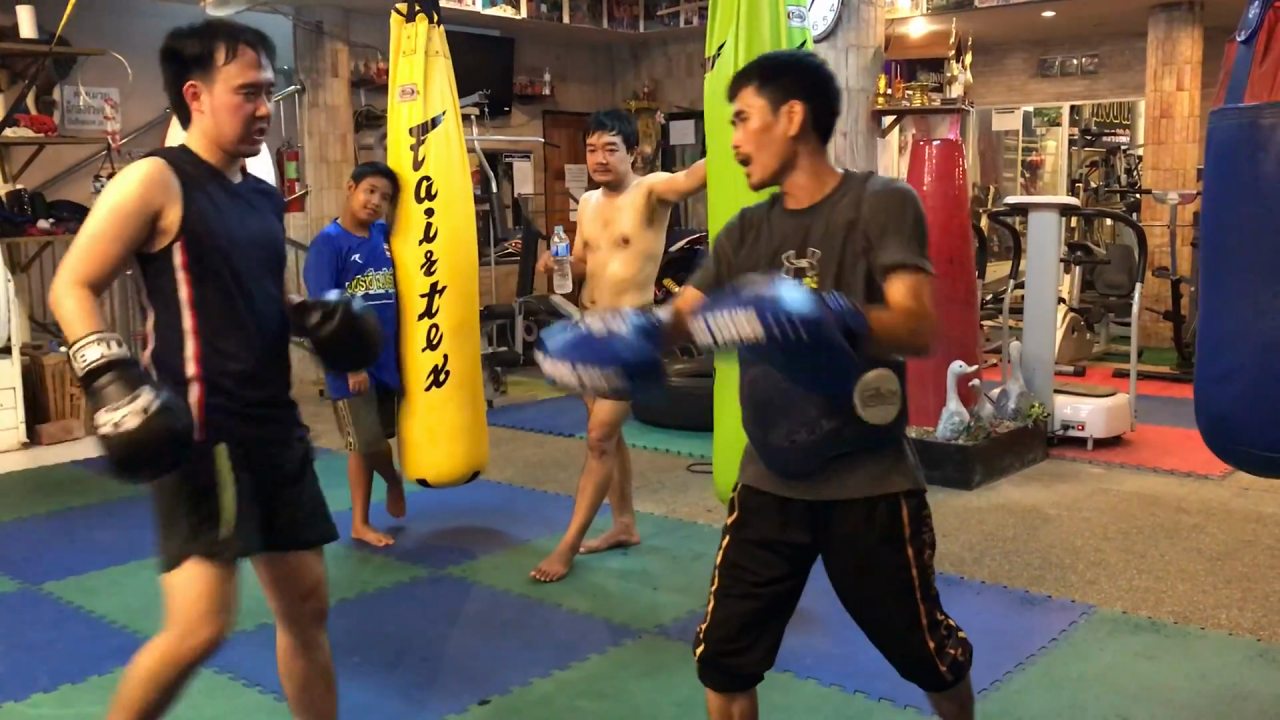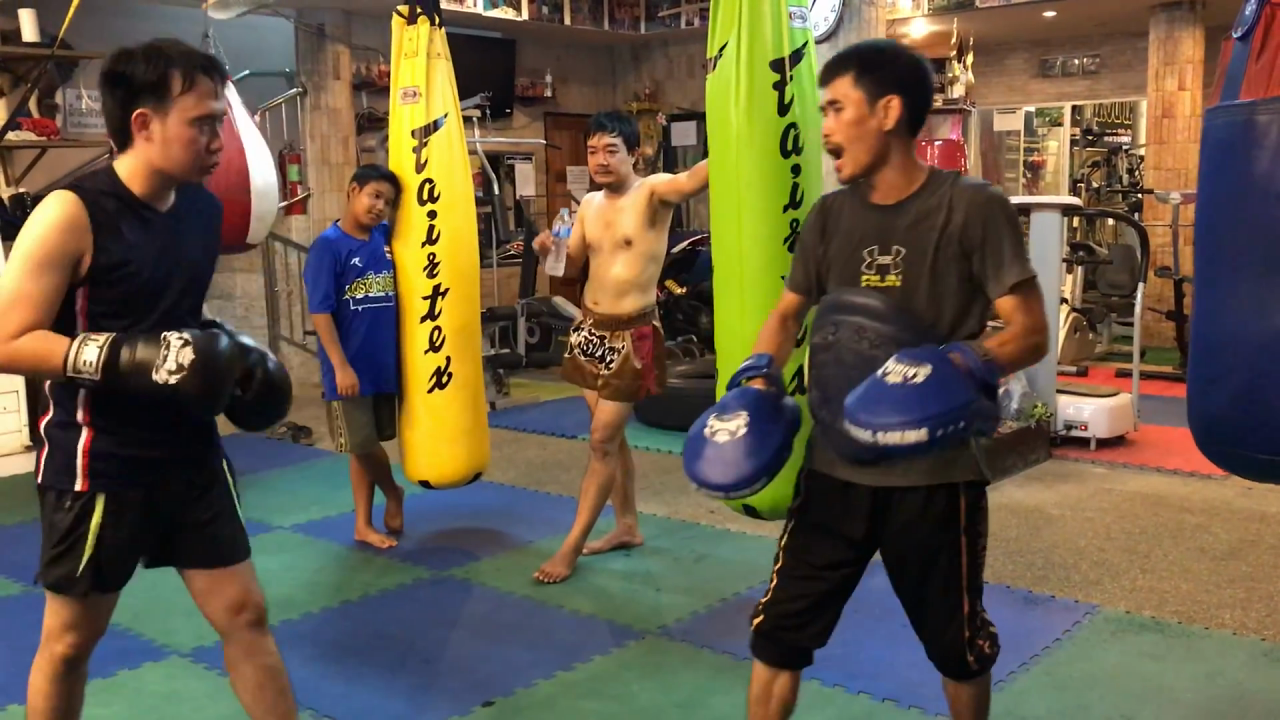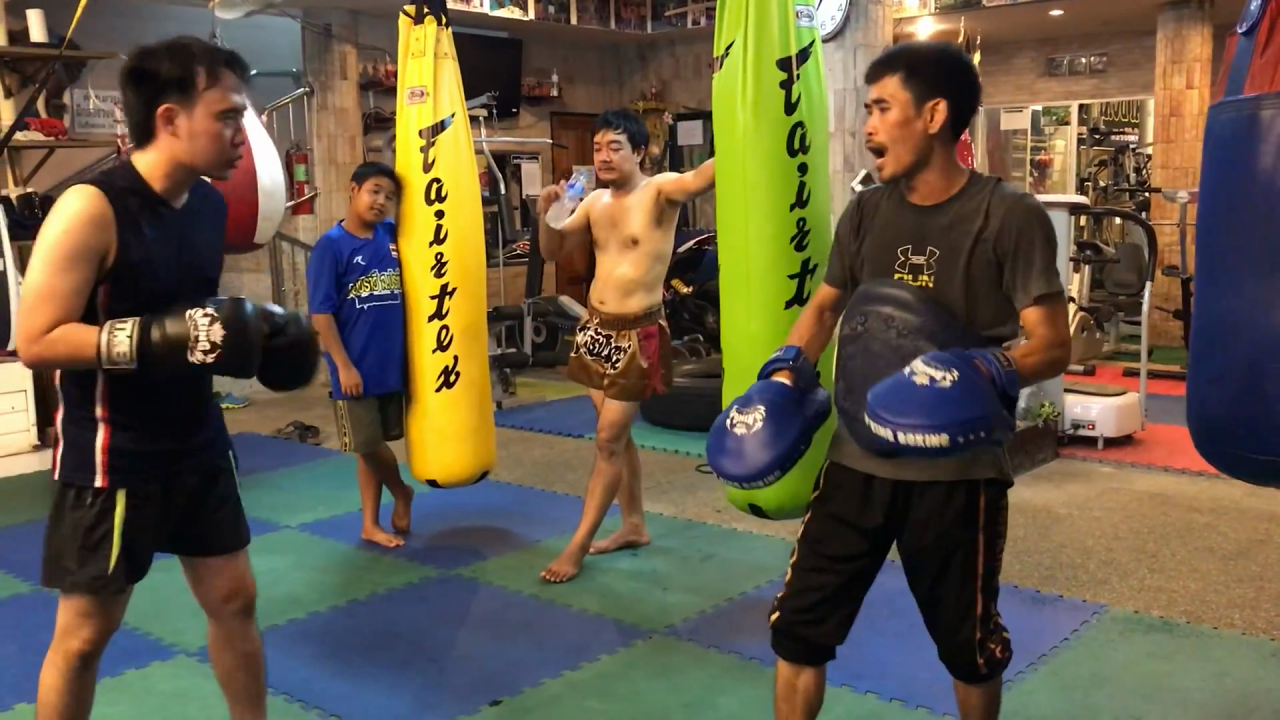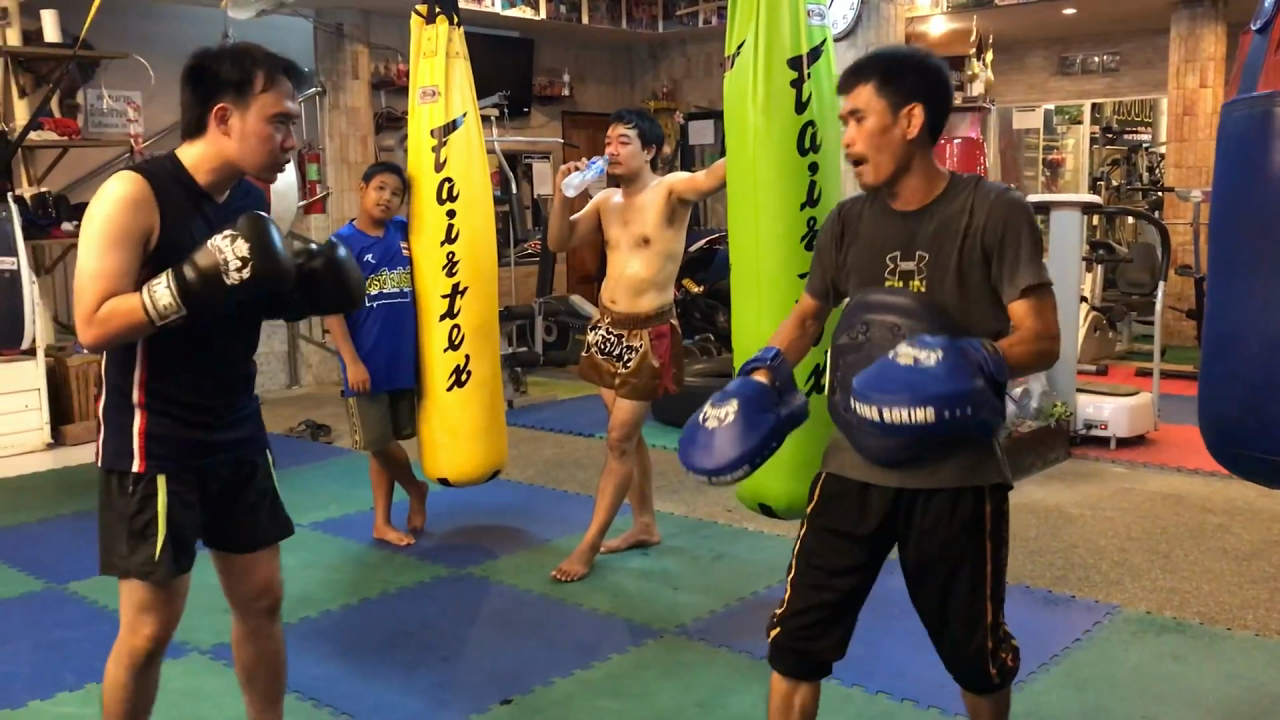
dt=0.3s
person 1, frame 1
left shoulder: (262, 196)
right shoulder: (155, 180)
right elbow: (70, 287)
left wrist: (326, 317)
right wrist: (111, 378)
left hip: (272, 428)
right hip: (197, 430)
left knee: (305, 603)
right knee: (199, 629)
person 1, frame 2
left shoulder: (204, 209)
right shoulder: (70, 214)
left wrist: (228, 352)
right wrist: (129, 357)
left hip: (189, 455)
right hip: (96, 462)
left knee: (244, 615)
right knee: (69, 641)
person 1, frame 3
left shoulder: (210, 203)
right shoulder: (91, 209)
right elbow: (36, 341)
left wrist: (253, 334)
right wrist: (164, 336)
left hip: (197, 446)
right hip: (111, 458)
left knee: (234, 601)
right knee: (85, 633)
person 1, frame 4
left shoulder: (249, 201)
right shoulder: (133, 194)
right elbow: (95, 324)
left wrist: (302, 287)
right wrist: (197, 276)
left hip: (236, 438)
right hip: (152, 446)
left knee: (261, 601)
right knee: (149, 627)
person 2, frame 1
left shoulder: (884, 205)
right shoulder: (748, 229)
left elbow: (913, 321)
right elbow: (682, 312)
left hip: (871, 475)
right hip: (774, 477)
left knee: (927, 653)
right knee: (725, 655)
person 2, frame 2
left shoulder: (973, 208)
right shoulder: (829, 216)
left elbow: (1029, 331)
right elbow: (788, 312)
right wrist: (755, 383)
left hip: (935, 471)
right hip: (836, 466)
left knee: (957, 644)
right knee: (778, 632)
person 2, frame 3
left shoulder: (1010, 216)
right shoulder: (865, 213)
left elbow: (1052, 347)
right elbow: (825, 306)
left wrist: (982, 374)
right wrist: (784, 375)
left hip: (958, 468)
right hip: (858, 459)
left knee: (970, 644)
right knee: (798, 625)
person 2, frame 4
left shoulder: (994, 212)
right shoulder: (848, 222)
left elbow: (1040, 339)
right elbow: (809, 313)
left wrist: (970, 363)
right wrist: (764, 373)
left hip: (957, 473)
right hip: (855, 468)
left knee: (979, 654)
right knee: (797, 638)
person 3, frame 1
left shoulder: (651, 190)
right shoulder: (587, 203)
left elbow: (694, 177)
right wrist: (557, 263)
left knee: (599, 440)
right knee: (608, 434)
left ankle: (568, 545)
right ankle: (624, 525)
person 3, frame 2
left shoulder: (654, 191)
right shoulder: (588, 205)
left elbow: (696, 177)
right elbow: (572, 263)
right wrist: (550, 249)
left hip: (632, 334)
right hip: (591, 329)
left knee: (601, 440)
right knee: (610, 434)
left ankle: (572, 545)
right ankle: (627, 525)
person 3, frame 3
left shoulder: (660, 191)
right shoulder: (595, 200)
left elbow: (704, 176)
right elbow: (552, 250)
right wrist: (548, 210)
left hip: (639, 334)
right hip: (597, 329)
left knee: (608, 439)
right knee: (616, 433)
left ankle: (578, 545)
right ankle: (634, 524)
person 3, frame 4
left shoulder: (672, 190)
right shoulder: (605, 200)
left elbow: (716, 175)
right elbow: (558, 241)
right wrist: (563, 191)
left hip: (650, 333)
right hip: (608, 328)
left knee: (619, 439)
right knee: (627, 433)
left ankle: (589, 544)
right ankle: (644, 524)
person 4, frame 1
left shoulder: (385, 235)
right shoulder: (329, 242)
left hip: (384, 360)
left knee: (371, 441)
right knee: (367, 441)
left ankle: (361, 523)
right ankle: (396, 485)
person 4, frame 2
left shoulder: (387, 237)
right shoulder: (328, 246)
right elbow: (319, 312)
right wrist: (340, 366)
left hip: (384, 363)
right hip: (350, 367)
left knee: (370, 443)
right knee: (362, 444)
left ankle: (364, 525)
right ankle: (392, 491)
person 4, frame 3
left shoulder: (394, 235)
right shoulder: (331, 245)
right elbow: (320, 313)
right wrist: (343, 365)
left hip: (392, 362)
right hip: (356, 367)
left knee: (376, 444)
right knee: (368, 445)
left ankle: (371, 524)
right ankle: (401, 491)
person 4, frame 4
left shoulder: (405, 233)
right shoulder: (342, 243)
right elbow: (331, 309)
right wrist: (352, 362)
left hip: (403, 360)
right hip: (367, 364)
left knee: (389, 440)
right knee: (378, 441)
left ankle: (382, 523)
right ankle: (415, 487)
